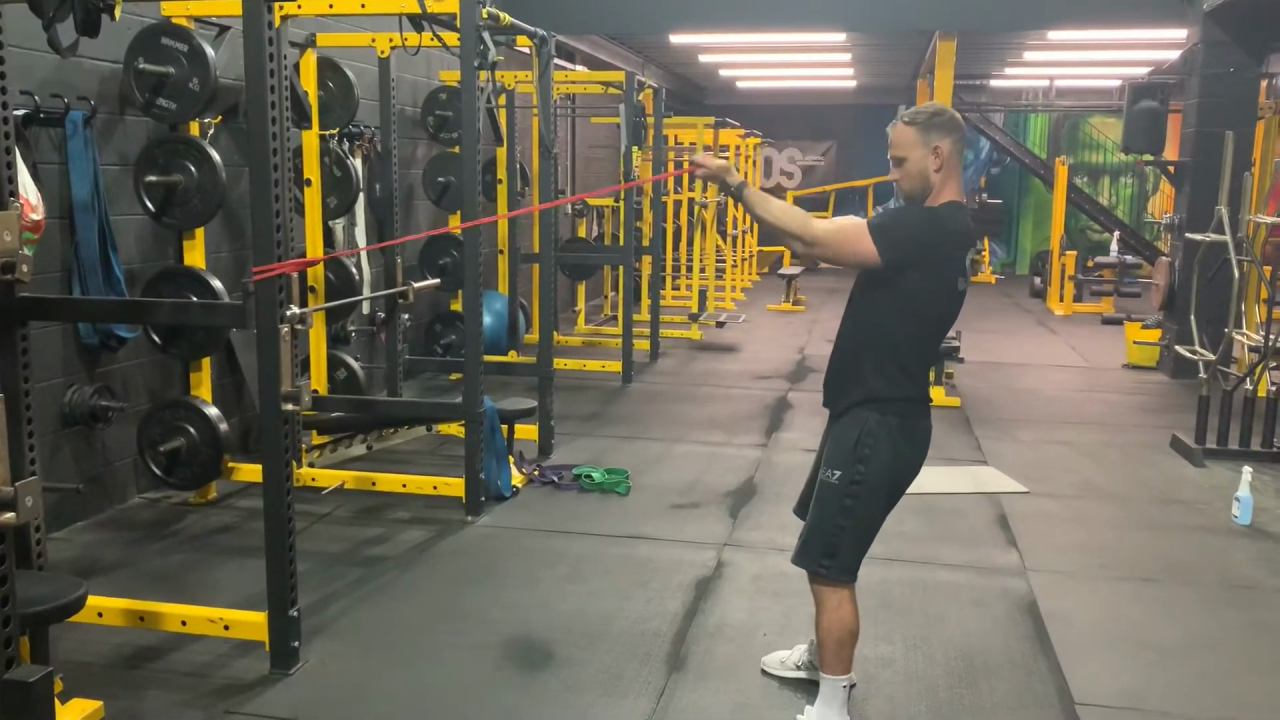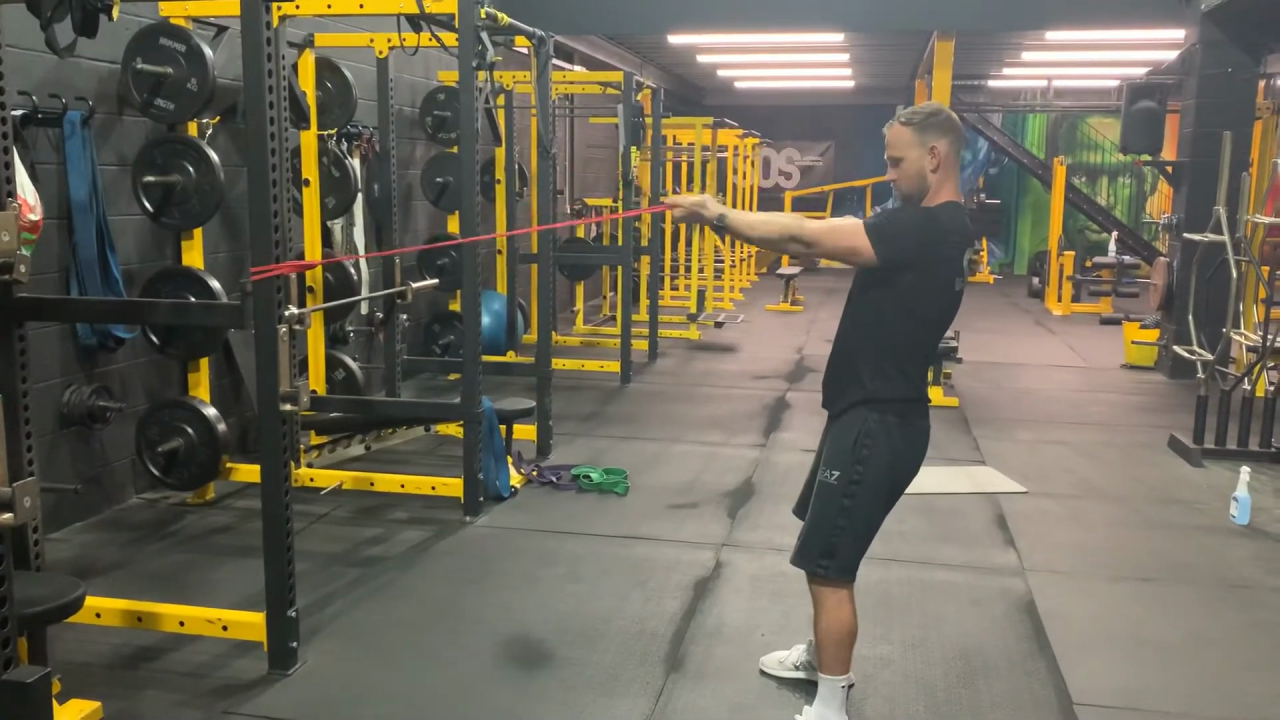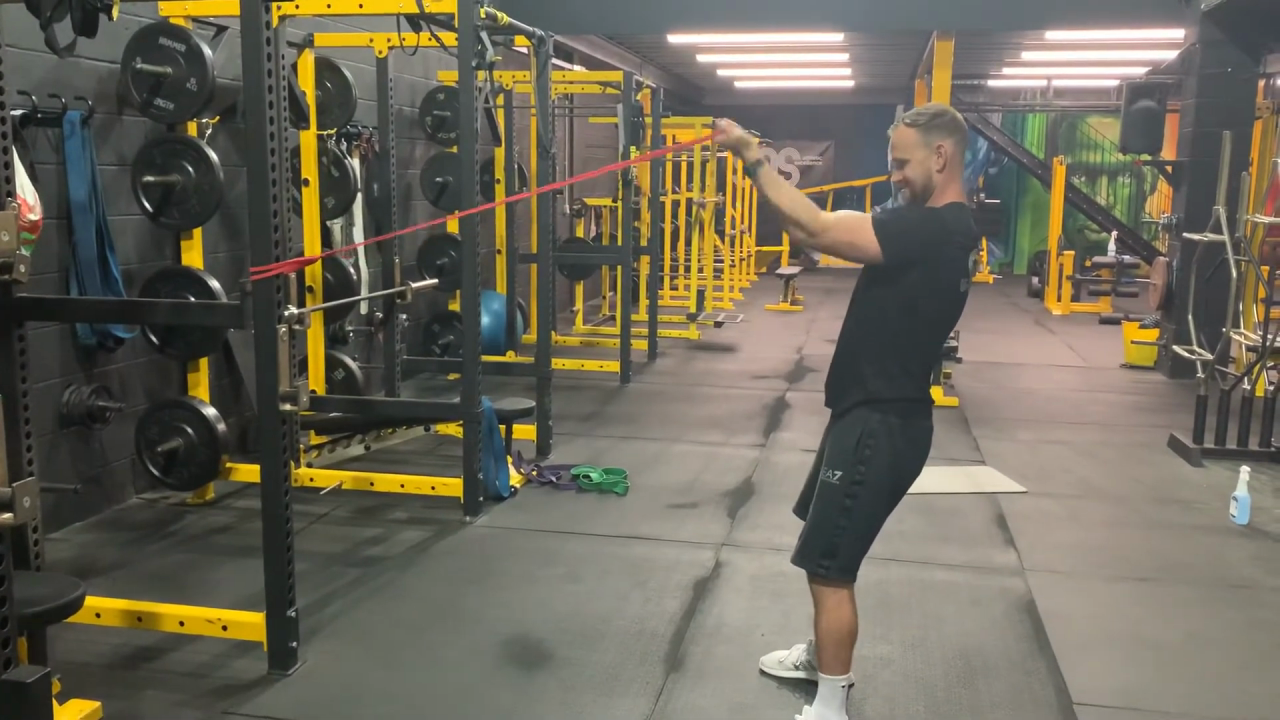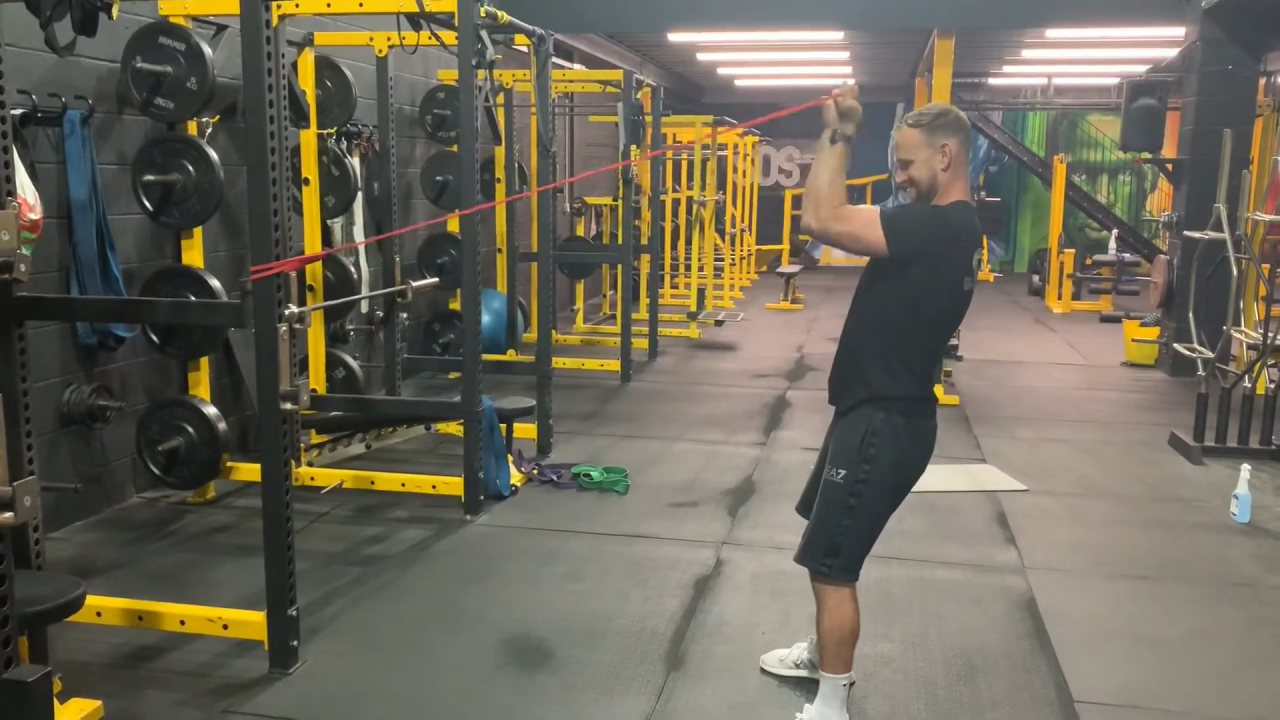
dt=0.3s
person 1, frame 1
left shoulder: (930, 230)
right shoulder: (938, 226)
left elbow: (811, 239)
right elbow: (834, 235)
left wrist: (735, 182)
left hip: (880, 422)
right hip: (876, 410)
left knee: (828, 565)
right knee: (827, 551)
right ankle: (826, 656)
person 1, frame 2
left shoulder: (928, 230)
right shoulder: (937, 226)
left elbow: (807, 238)
left wrist: (716, 213)
left hip: (878, 423)
right hip: (875, 412)
left knee: (826, 565)
right knee: (826, 549)
right ankle: (824, 655)
person 1, frame 3
left shoulder: (932, 230)
right shoulder: (935, 225)
left elbow: (815, 229)
right elbow: (835, 229)
left wrist: (755, 160)
left hip: (880, 423)
right hip: (875, 411)
left knee: (827, 565)
right knee: (822, 549)
right ankle: (824, 657)
person 1, frame 4
left shoulder: (939, 228)
right shoulder: (943, 226)
left elbow: (823, 220)
left wrist: (838, 135)
left hip: (884, 422)
right hip: (878, 411)
left knee: (831, 563)
right knee: (829, 549)
right ankle: (825, 654)
